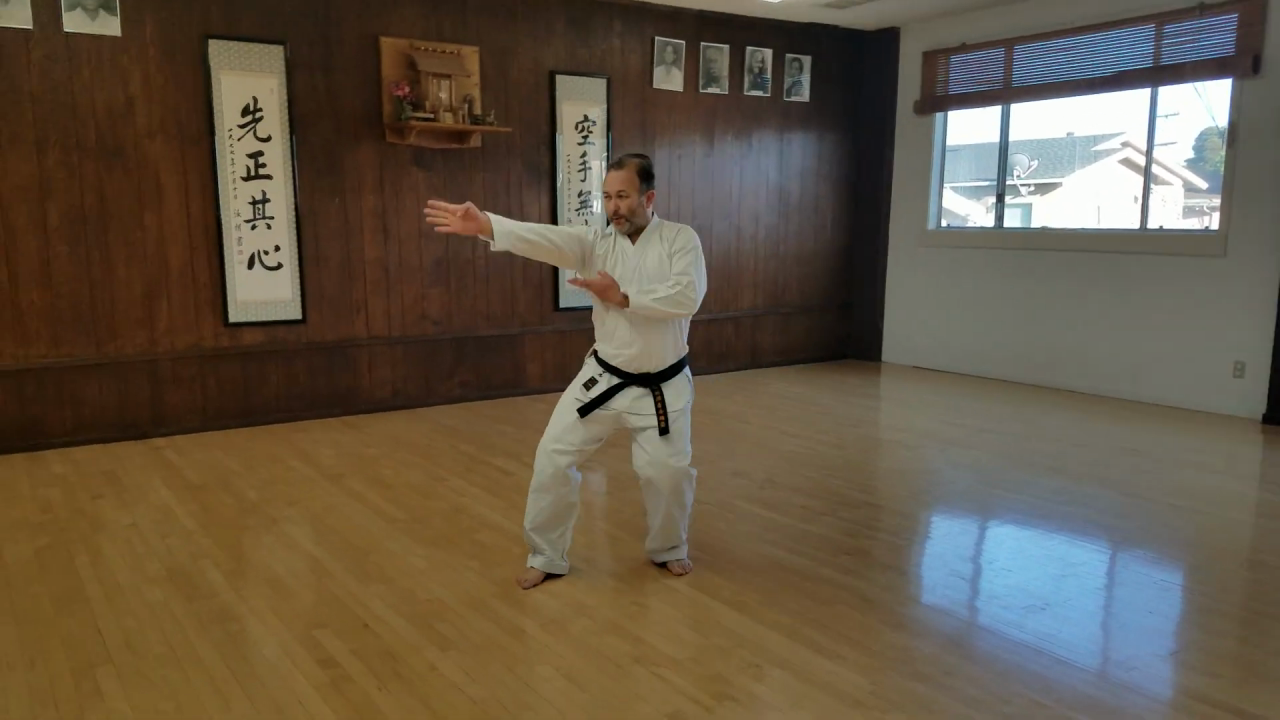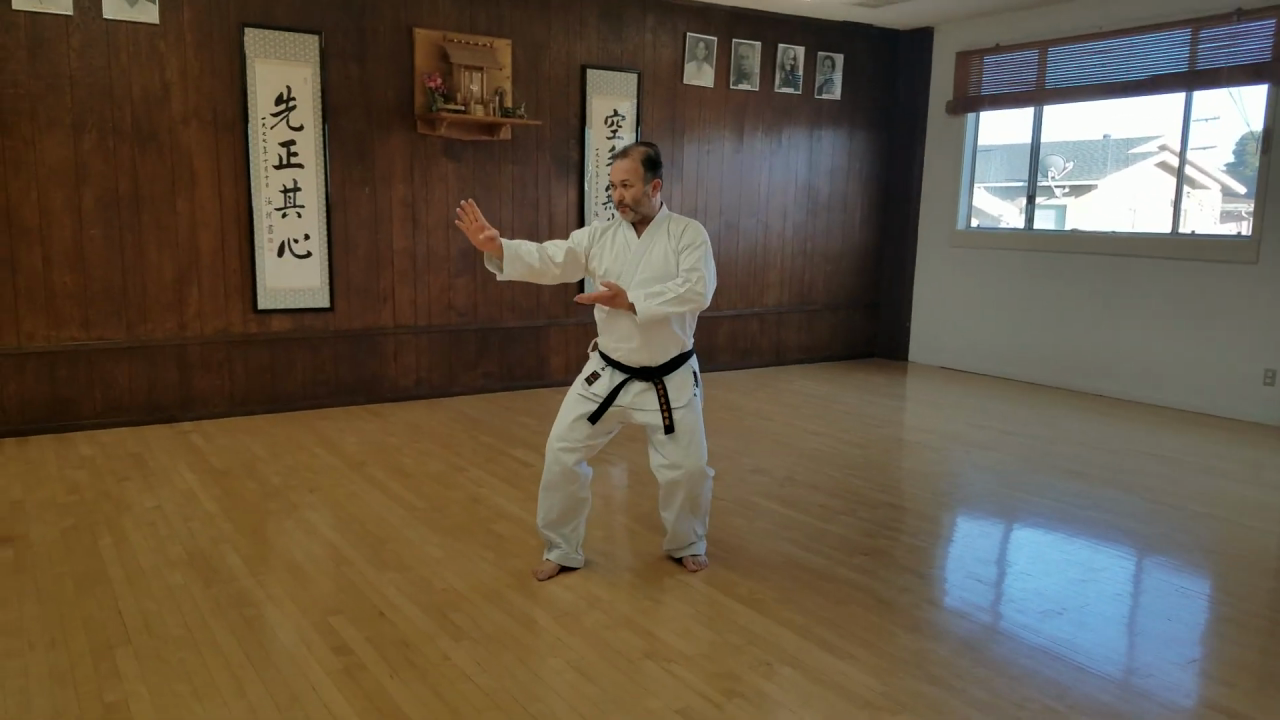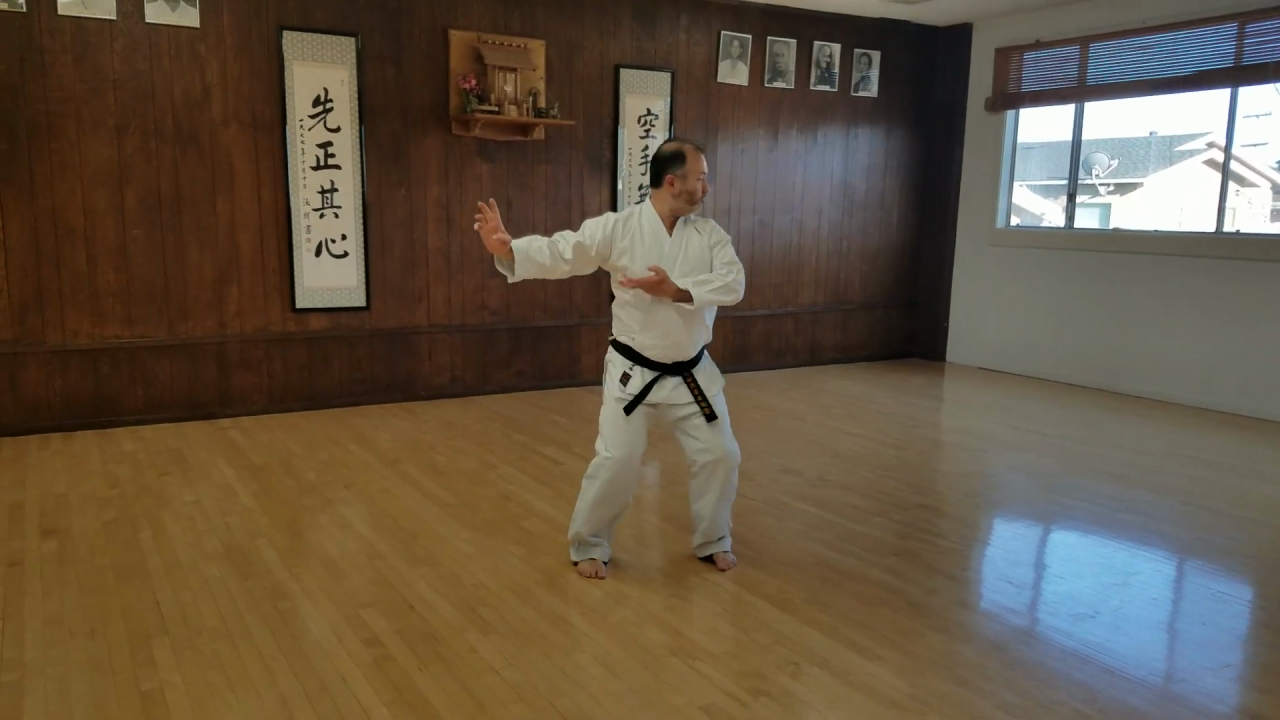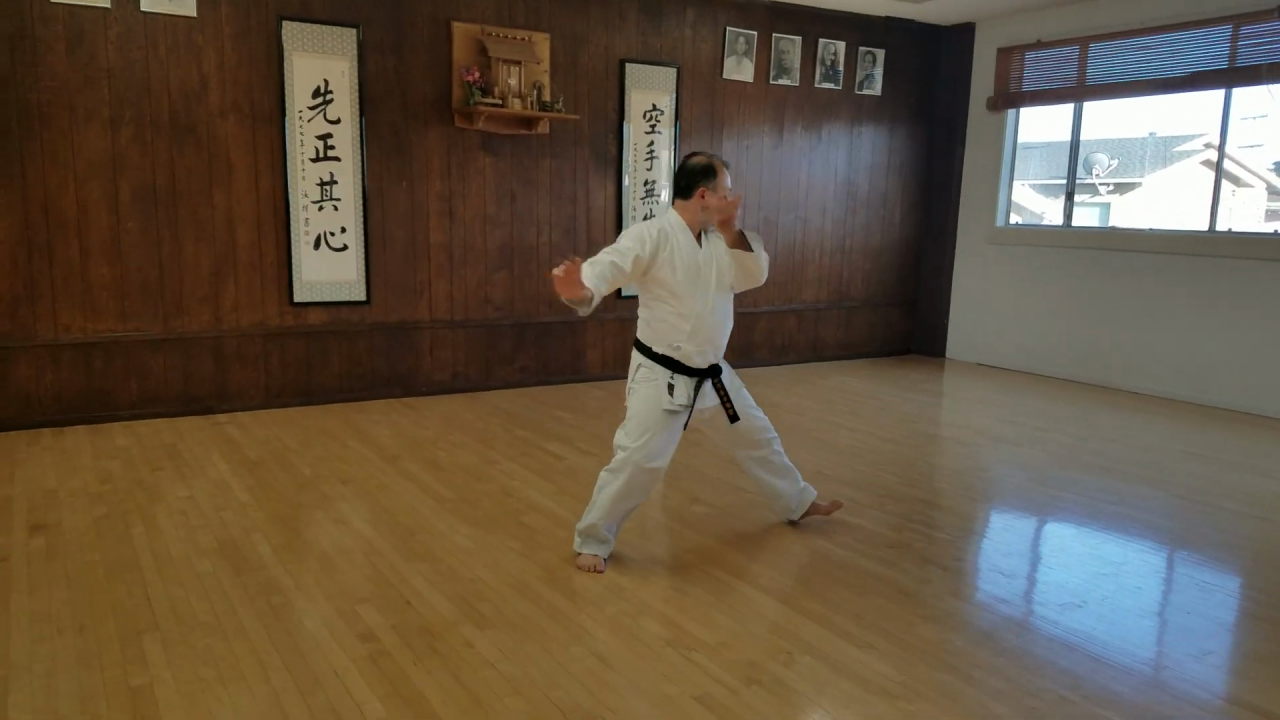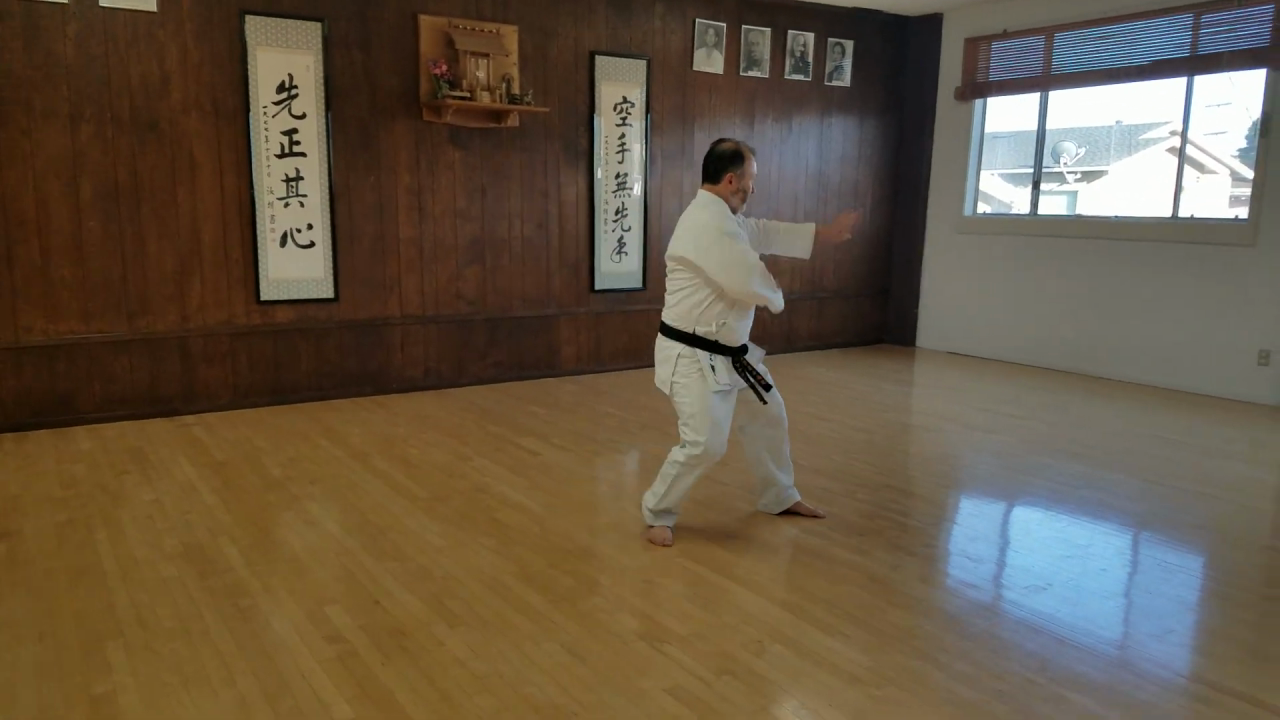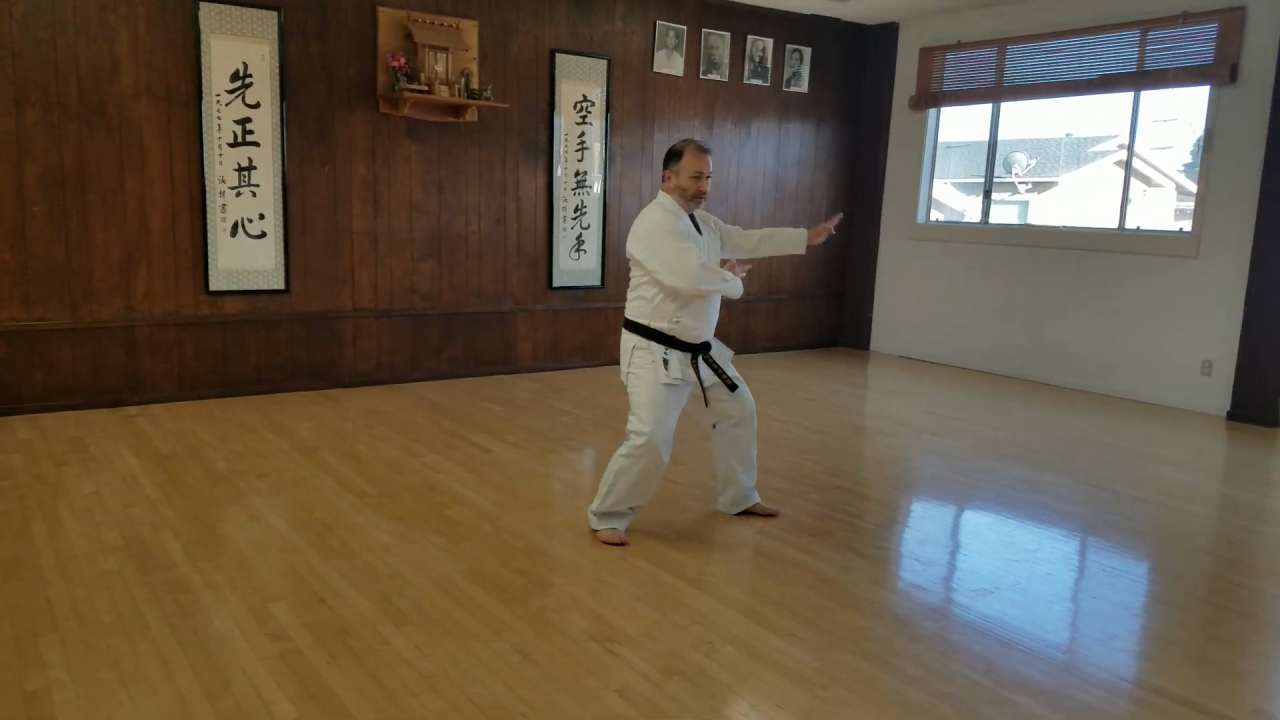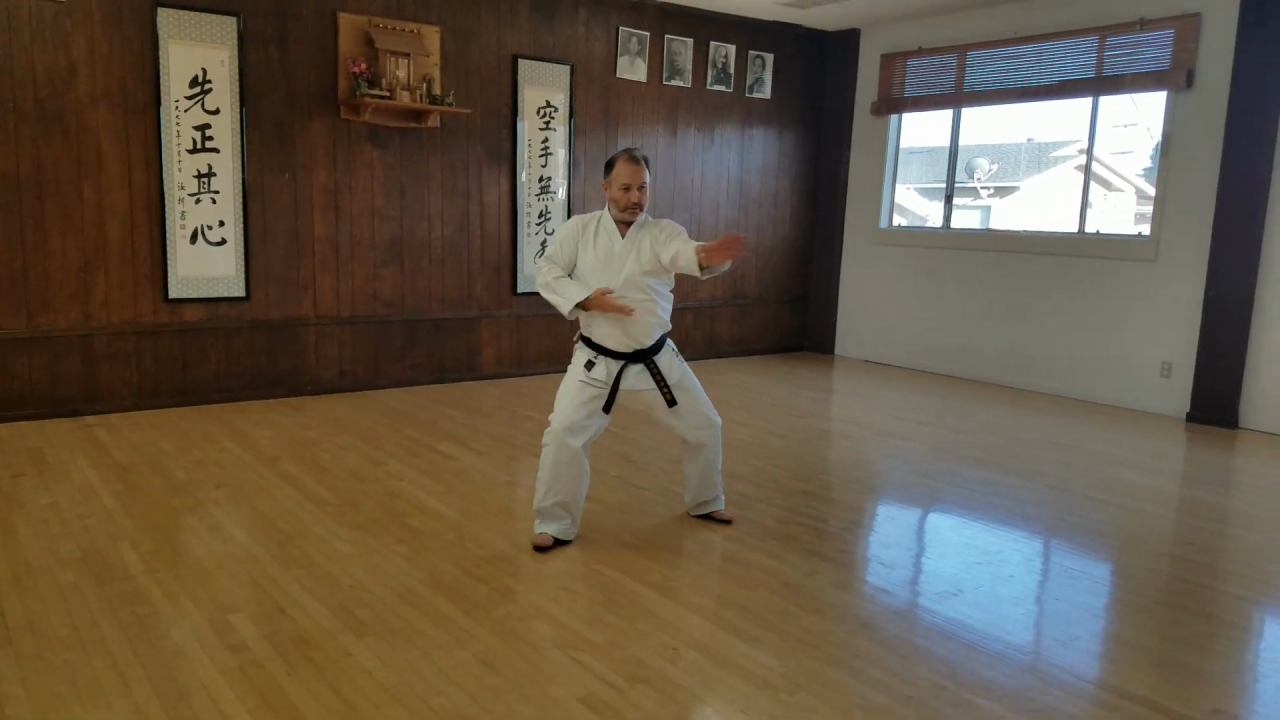
dt=0.3s
person 1, frame 1
left shoulder: (681, 239)
right shoulder: (598, 240)
left elbow: (685, 295)
right elbow: (546, 240)
left wrist: (622, 296)
right wrist: (483, 225)
left hip: (661, 386)
right hip: (602, 378)
left knee: (668, 470)
right knee: (555, 458)
left ankle: (669, 547)
right ankle: (546, 556)
person 1, frame 2
left shoulder: (689, 234)
right shoulder: (600, 236)
left elbow: (696, 292)
right elbow: (548, 261)
left wrist: (629, 300)
right wrist: (495, 246)
left hip: (669, 380)
right hip: (608, 374)
left knee: (686, 468)
right knee: (563, 453)
left ankle: (687, 544)
right ankle: (561, 549)
person 1, frame 3
left shoulder: (709, 233)
right shoulder: (617, 227)
left elbow: (732, 285)
right elbow: (559, 252)
left wrist: (674, 290)
right wrist: (505, 247)
left hip: (693, 370)
right hip: (633, 371)
left knee: (716, 454)
right knee: (616, 461)
left ankle: (711, 542)
right ankle: (588, 547)
person 1, frame 4
left shoulder: (723, 237)
right shoulder: (650, 236)
left elbow: (753, 275)
right elbow: (609, 265)
left wrist: (732, 234)
right wrist: (580, 288)
left hip: (712, 371)
right hip: (664, 375)
left knee: (755, 434)
right knee: (638, 460)
left ankle: (796, 502)
right ankle: (592, 541)
person 1, frame 5
left shoulder: (723, 217)
right shoulder: (707, 224)
left elbow: (765, 233)
right elbow: (749, 287)
left wrist: (824, 234)
right wrist: (776, 299)
left hip: (724, 353)
right hip: (693, 356)
left knee: (768, 416)
right knee: (704, 444)
left ankle: (779, 497)
right ankle: (660, 512)
person 1, frame 6
left shoulder: (702, 221)
right shoulder: (657, 221)
left elbow: (745, 240)
right elbow: (690, 277)
left wrist: (807, 237)
right wrist: (733, 277)
left hip: (697, 350)
right hip: (655, 352)
left knee: (738, 412)
right knee: (649, 439)
left ankle: (738, 496)
right ankle: (608, 516)
person 1, frame 7
left shoulder: (665, 231)
right shoulder: (579, 228)
left elbow: (689, 255)
right elbow: (549, 272)
left wrist: (710, 258)
right wrist: (587, 300)
left hip: (655, 360)
right hip: (598, 359)
left knee: (703, 427)
right knee: (565, 433)
left ankle: (706, 501)
right ankle: (556, 523)
